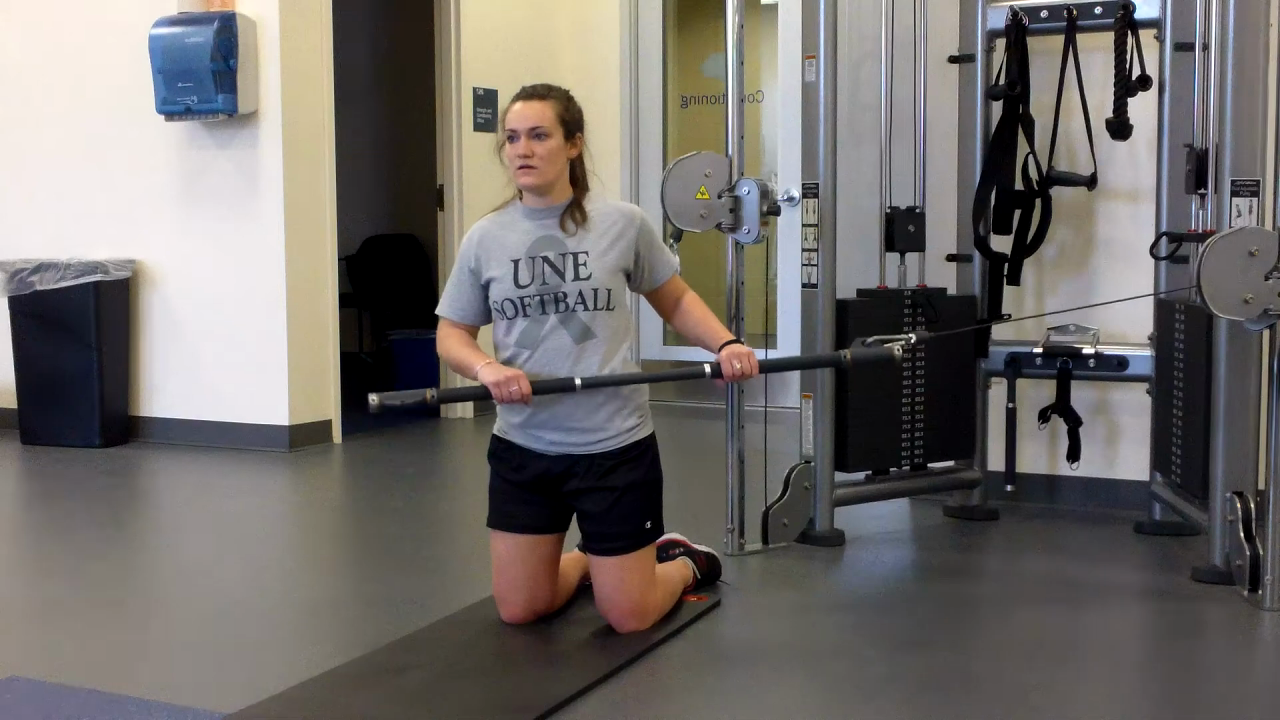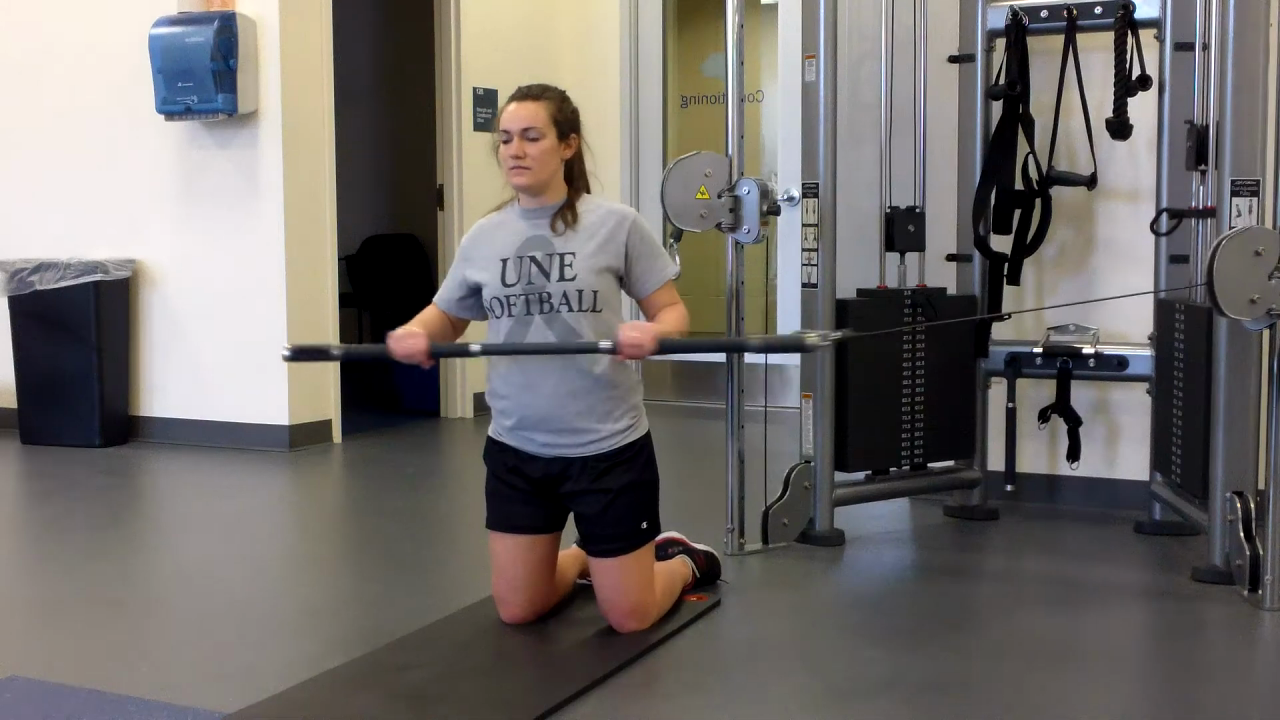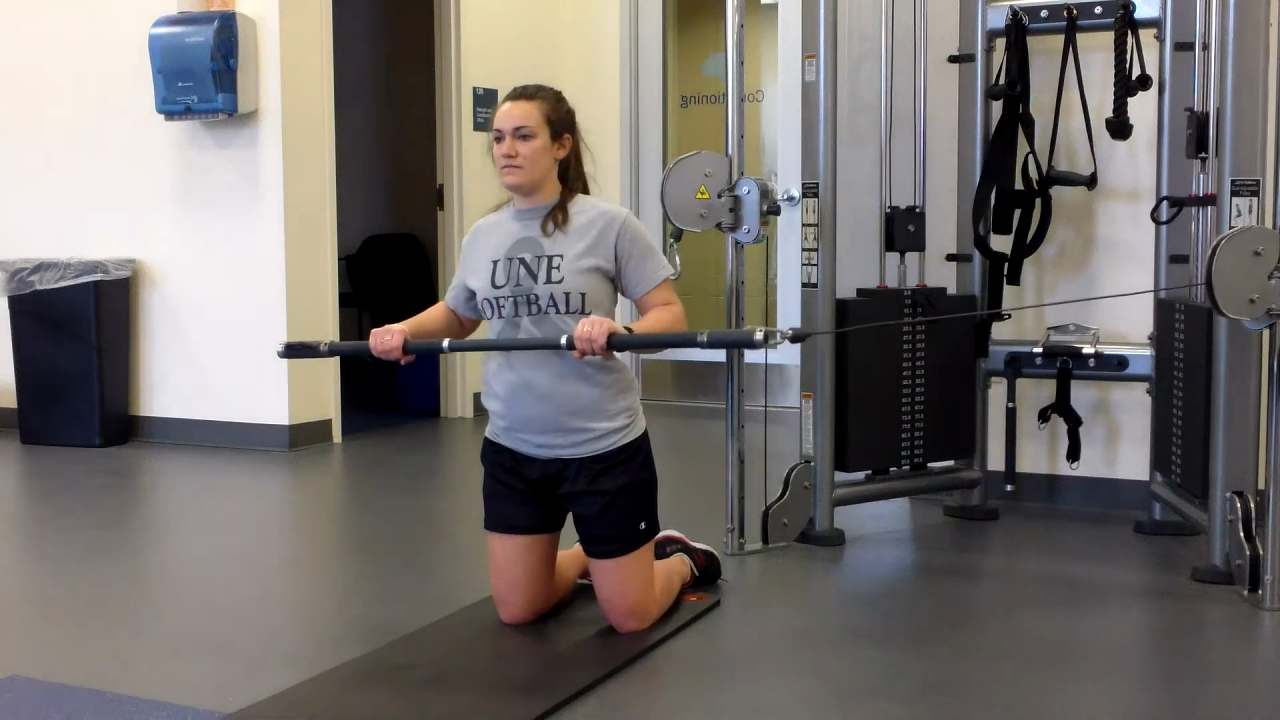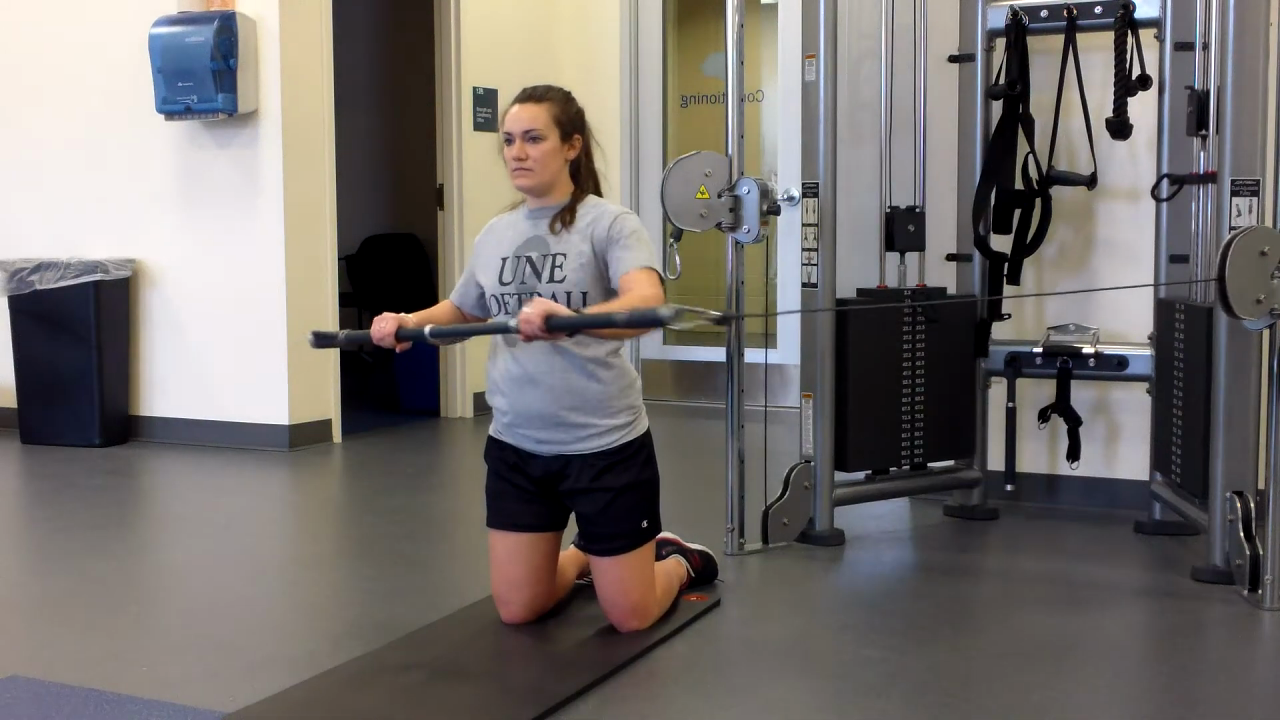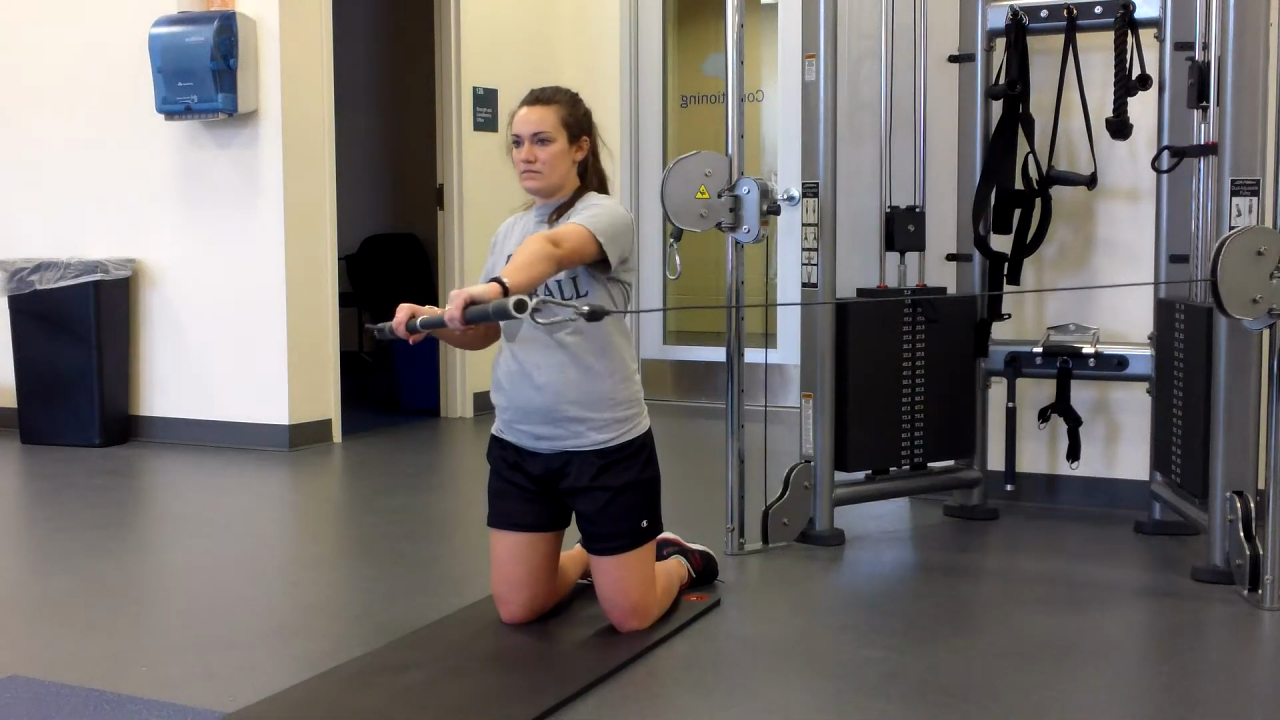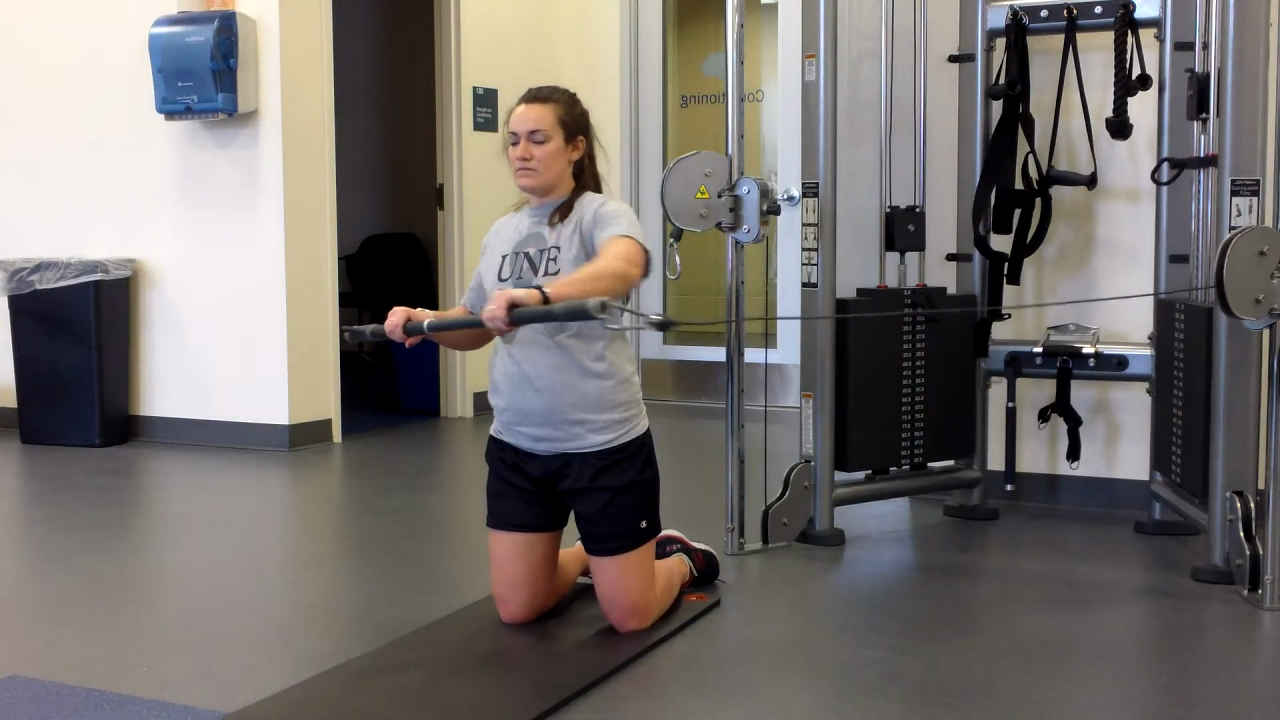
dt=0.4s
person 1, frame 1
left shoulder: (623, 224)
right shoulder: (484, 238)
left elbow: (675, 300)
right elbow: (452, 335)
left wrist: (726, 343)
right wrist: (485, 367)
left hip: (614, 444)
right hip: (523, 447)
left knee: (629, 616)
right knee: (519, 611)
left ankle: (685, 562)
right ankle: (591, 560)
person 1, frame 2
left shoulder: (616, 225)
right shoulder: (483, 237)
left elbow: (668, 310)
right elbow: (444, 317)
left wrist: (655, 334)
right wrist: (413, 333)
left hip: (607, 444)
right hip: (516, 448)
left knee: (630, 617)
right knee: (518, 611)
left ankle: (684, 561)
right ankle: (587, 557)
person 1, frame 3
left shoulder: (609, 226)
right shoulder: (481, 236)
left elbow: (670, 315)
right elbow: (456, 317)
left wrist: (620, 332)
right wrist: (403, 329)
left hip: (602, 446)
right hip: (512, 449)
left knee: (629, 616)
right knee: (516, 612)
left ankle: (680, 559)
right ankle: (586, 558)
person 1, frame 4
left shoulder: (609, 223)
right shoulder: (494, 234)
left elbow: (646, 304)
right elbow: (460, 314)
left wrist: (569, 316)
right wrist: (407, 322)
left hip: (605, 443)
right hip: (516, 447)
left knee: (629, 616)
right knee: (517, 610)
left ankle: (678, 561)
right ankle: (583, 556)
person 1, frame 5
left shoulder: (605, 215)
right shoulder: (509, 230)
left elbow: (553, 247)
right elbow: (482, 331)
left wrist: (495, 288)
right wrist: (429, 319)
left hip: (605, 442)
right hip: (518, 444)
left knee: (631, 616)
right knee: (516, 610)
left ankle: (679, 561)
right ankle: (587, 557)
person 1, frame 6
left shoulder: (604, 214)
right shoulder: (501, 232)
left elbow: (625, 267)
right elbow: (474, 329)
left wrist: (535, 295)
right wrist: (422, 320)
left hip: (604, 443)
right hip: (517, 445)
left knee: (630, 616)
right knee: (517, 610)
left ankle: (681, 559)
right ankle: (588, 555)
